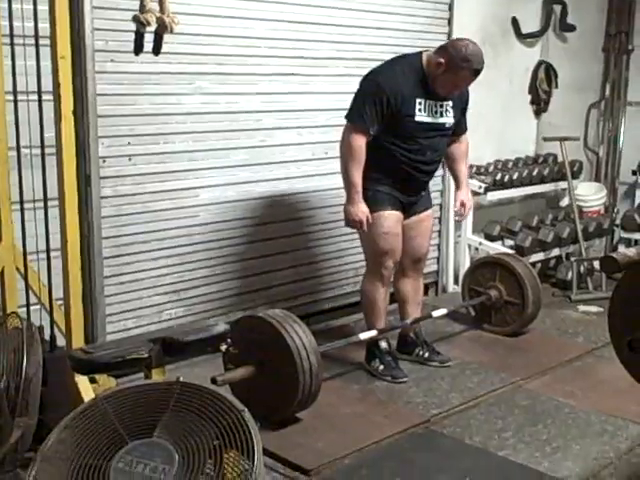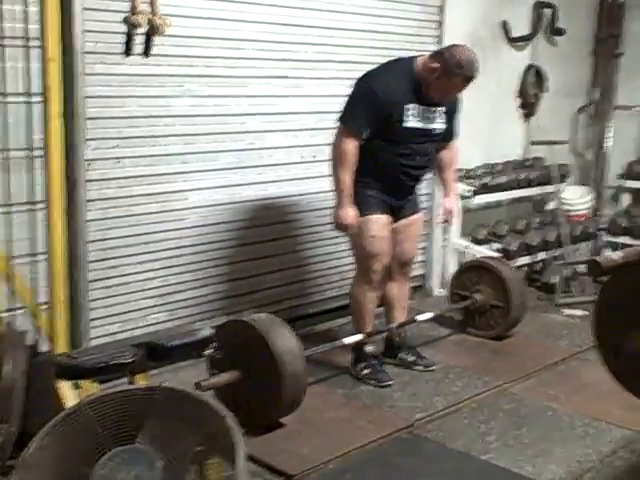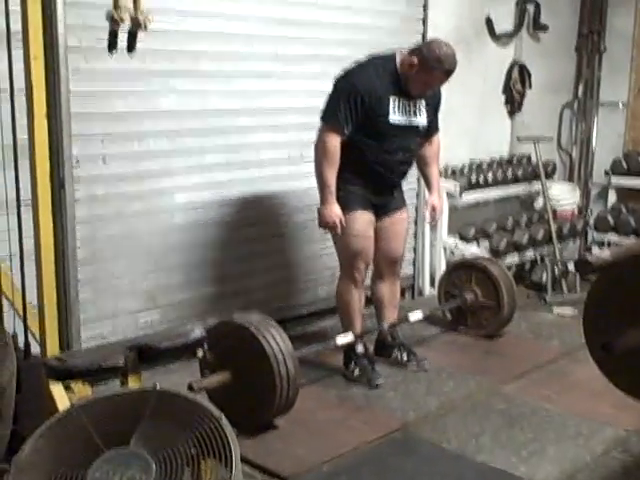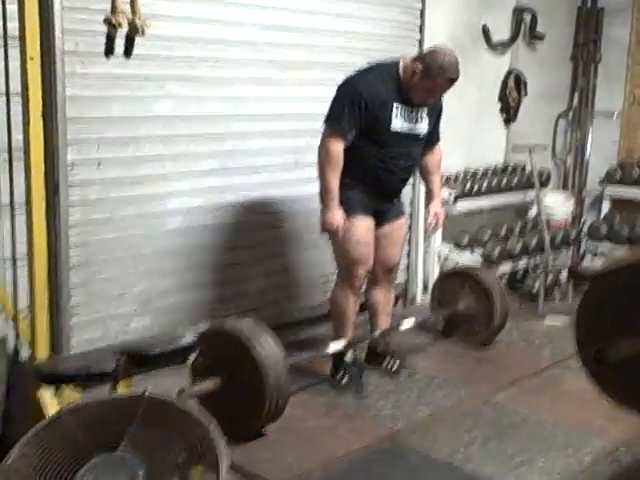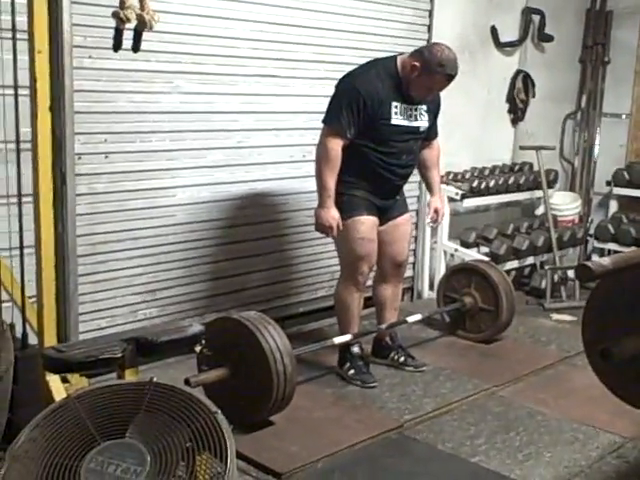
dt=0.5s
person 1, frame 1
left shoulder: (458, 91)
right shoulder: (387, 81)
left elbow: (457, 139)
right elbow: (354, 137)
left wrist: (462, 185)
right wrist: (354, 197)
left hip: (418, 189)
right hip: (380, 187)
left knee: (414, 264)
right knee: (383, 266)
left ankle: (411, 339)
right ankle: (377, 348)
person 1, frame 2
left shoulder: (448, 97)
right shoulder: (380, 85)
left elbow: (446, 146)
right elbow: (346, 141)
left wrist: (450, 192)
right wrist: (344, 202)
left hip: (405, 193)
right hip: (368, 190)
left knee: (401, 268)
right knee: (372, 269)
left ankle: (396, 343)
right ankle: (363, 351)
person 1, frame 3
left shoulder: (430, 91)
right shoulder: (361, 81)
left elbow: (428, 140)
right elbow: (329, 137)
left wrist: (434, 188)
right wrist: (328, 199)
left hip: (391, 190)
right hip: (353, 189)
left knee: (390, 266)
right knee: (356, 268)
left ankle: (387, 341)
right ankle: (355, 351)
person 1, frame 4
left shoulder: (431, 102)
right shoulder: (365, 88)
left elbow: (430, 150)
right elbow: (332, 143)
left wrist: (435, 198)
right wrist: (330, 204)
left hip: (390, 198)
right hip: (352, 195)
left knee: (386, 274)
right knee: (354, 275)
left ankle: (378, 348)
right ankle: (342, 358)
person 1, frame 5
left shoulder: (430, 95)
right shoulder: (363, 85)
left elbow: (428, 144)
right elbow: (331, 142)
left wrist: (435, 192)
right wrist: (326, 202)
left hip: (393, 194)
right hip: (355, 192)
left knee: (395, 267)
right knee: (358, 271)
left ankle: (386, 343)
right ankle: (349, 353)
